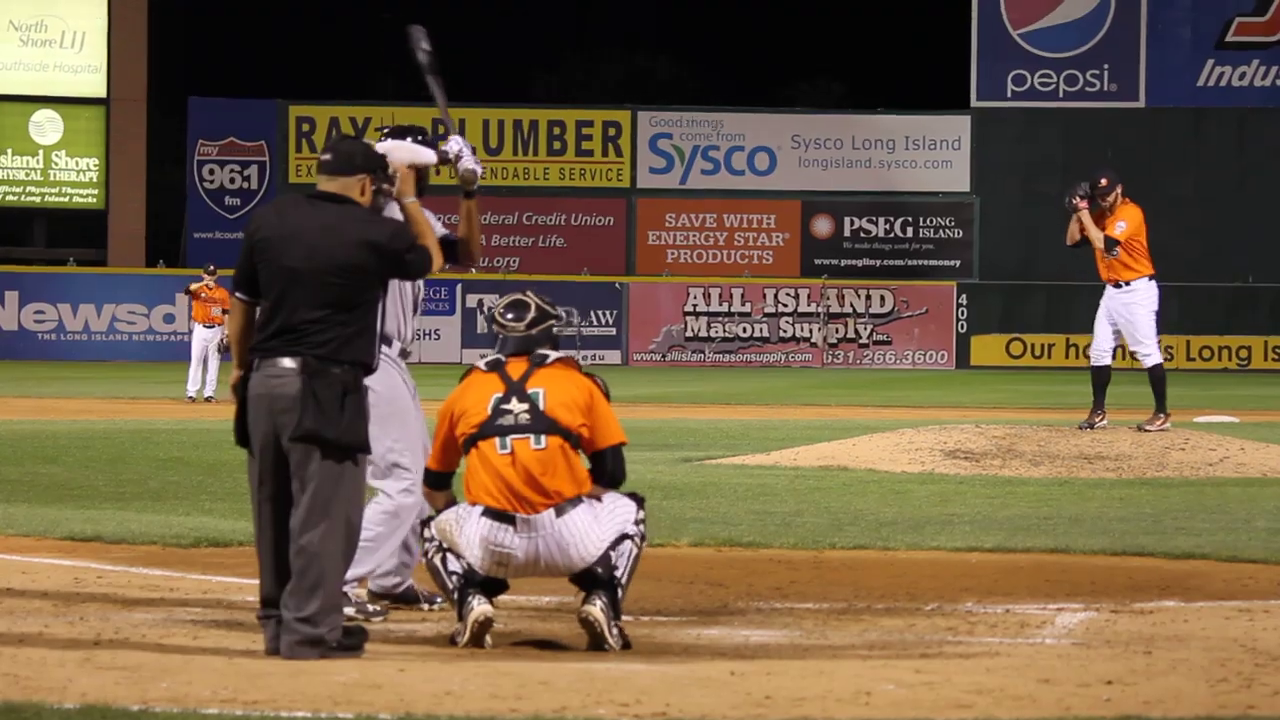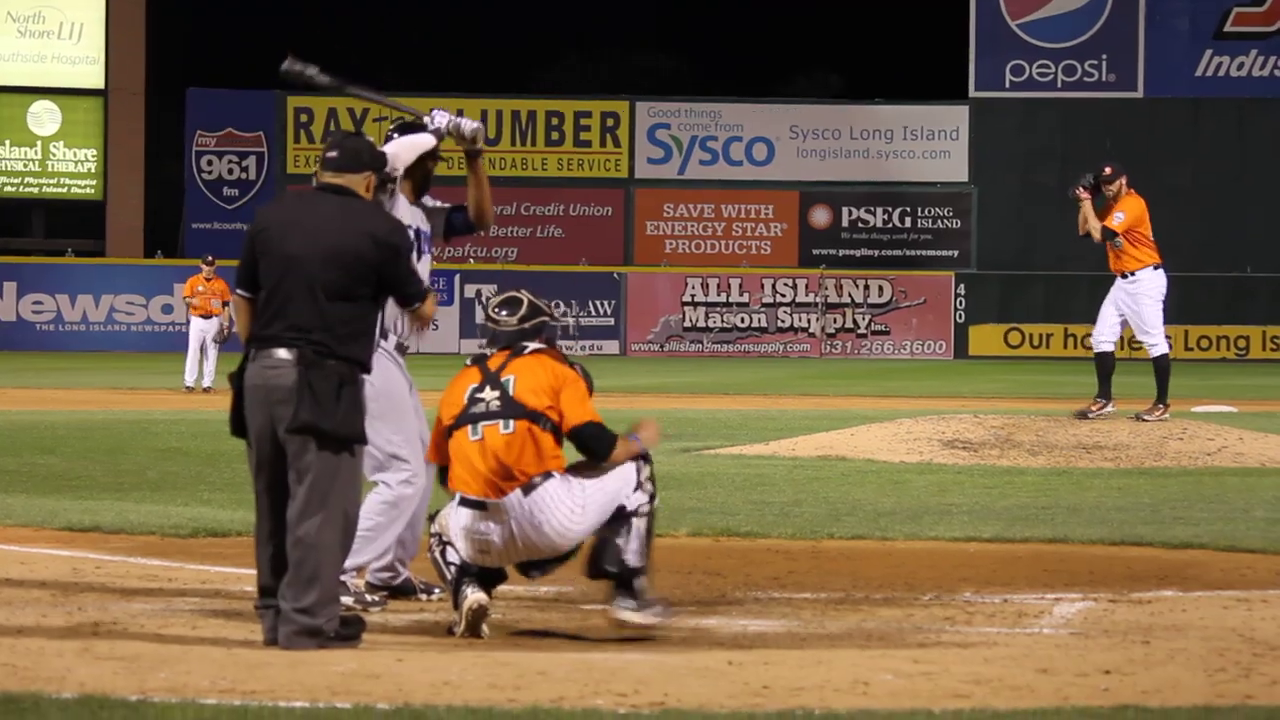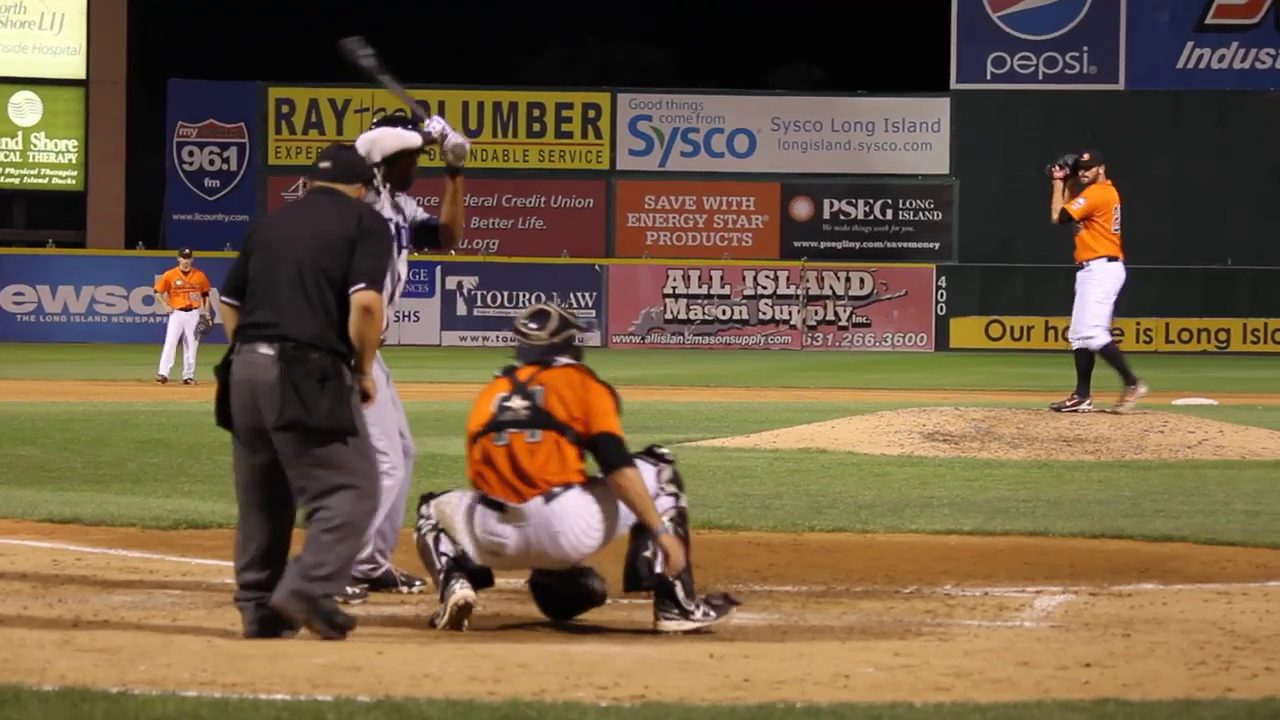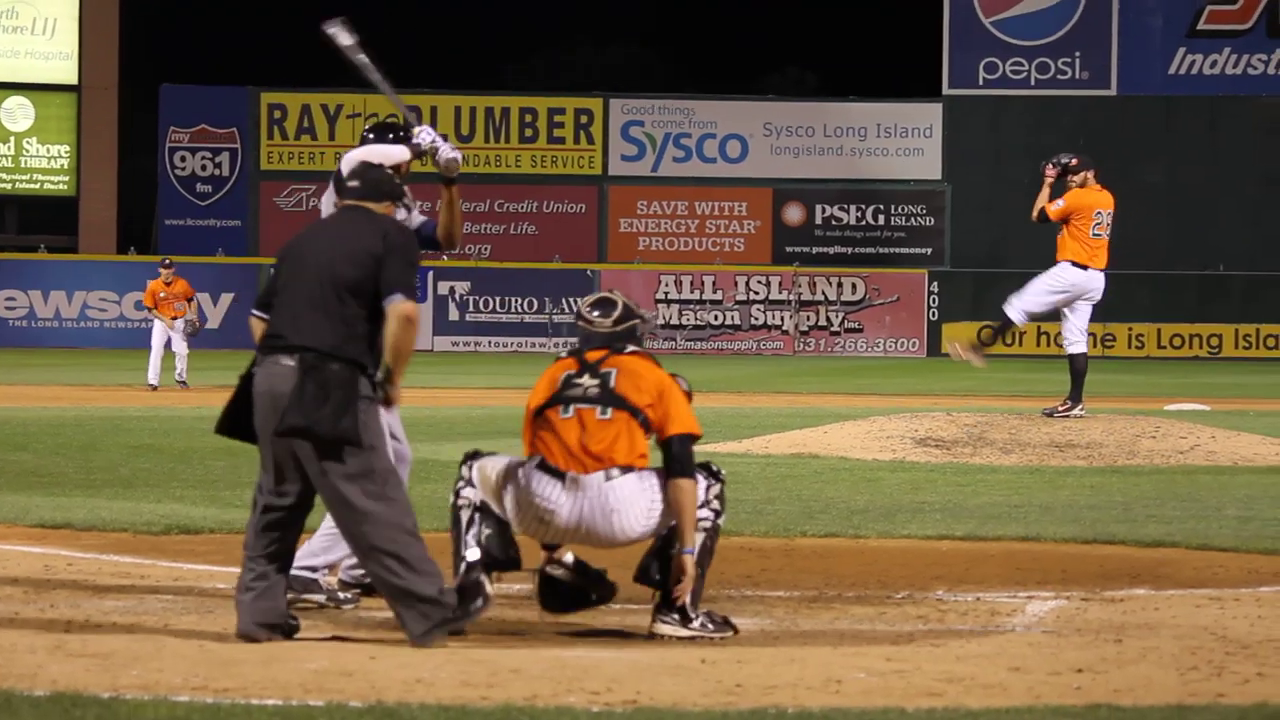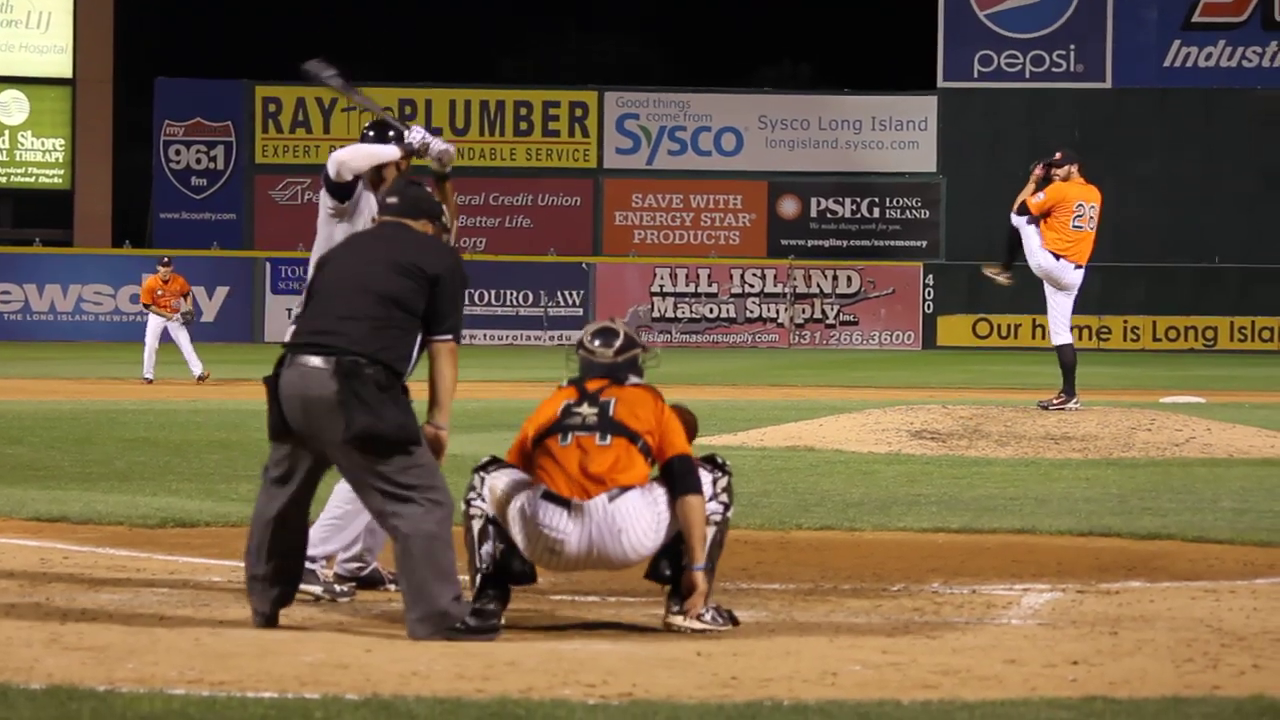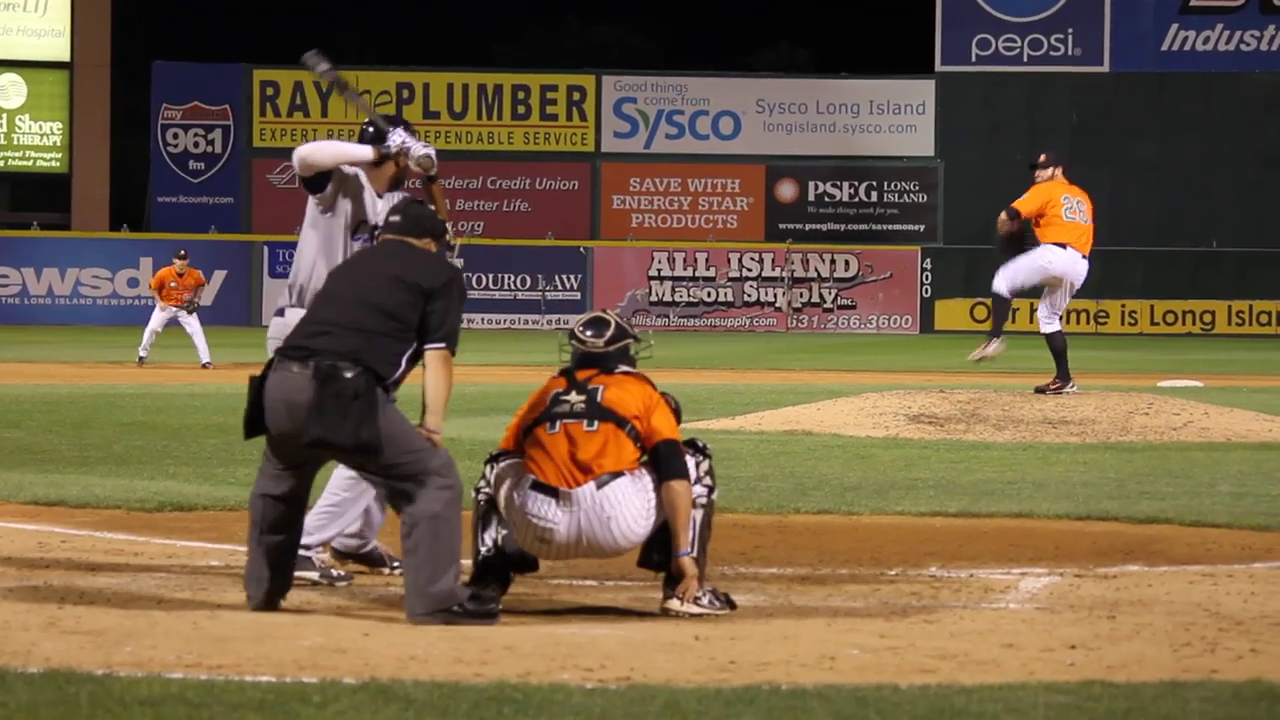
dt=0.3s
person 1, frame 1
left shoulder: (419, 217)
left elbow: (468, 252)
right elbow: (381, 154)
left wrist: (469, 189)
right wrist: (440, 152)
left hip: (388, 360)
left knee: (423, 469)
right knee: (403, 481)
left ankle: (391, 579)
right ankle: (335, 586)
person 1, frame 2
left shoulder: (425, 213)
right shoulder: (376, 196)
left elbow: (480, 219)
right elbow: (389, 155)
left wrist: (473, 153)
right wrist: (434, 132)
left hip: (387, 353)
left knee: (420, 463)
right knee: (401, 474)
left ankle: (389, 572)
right ankle: (334, 575)
person 1, frame 3
left shoulder: (403, 205)
right shoulder: (360, 187)
left elbow: (447, 235)
right elbow: (369, 143)
left wrist: (454, 171)
right wrist: (424, 135)
left knee: (399, 454)
right knee: (382, 465)
left ankle: (370, 565)
person 1, frame 4
left shoulder: (397, 210)
left elbow: (447, 238)
right elbow: (356, 161)
left wrist: (449, 179)
right wrist: (414, 146)
left knee: (395, 457)
left ankle: (361, 569)
right ankle: (304, 572)
person 1, frame 5
right shoulder: (350, 191)
left elbow: (443, 231)
right elbow: (340, 160)
left wrist: (442, 175)
right wrist: (408, 148)
left ankle: (358, 562)
right ankle: (304, 562)
person 1, frame 6
left shoulder: (396, 202)
right shoulder: (341, 182)
right elbow: (305, 156)
left wrist: (430, 175)
right wrist: (381, 151)
left ankle: (355, 539)
right ankle: (300, 549)
person 2, frame 1
left shoulder: (268, 219)
right shoulder: (379, 233)
left elbow: (241, 303)
right elbow: (430, 260)
left wrist: (241, 365)
right wrist: (409, 200)
left hip: (265, 380)
right hip: (327, 388)
left knee: (275, 509)
right knee: (324, 513)
left ankle: (277, 622)
right ankle: (310, 631)
person 2, frame 2
left shoulder: (271, 215)
right shoulder: (381, 228)
left elbow: (244, 301)
right elbow: (422, 309)
right wrist: (424, 300)
left hip: (262, 372)
right hip: (324, 379)
left knee: (273, 501)
right knee: (322, 505)
left ankle: (276, 613)
right ankle: (308, 621)
person 2, frame 3
left shoulder: (270, 221)
right shoulder: (367, 220)
left elbow: (229, 304)
right elbow: (366, 304)
right wrist: (364, 369)
left hip: (247, 367)
right hip: (312, 373)
left knee: (262, 495)
right knee: (348, 488)
left ankle: (260, 606)
right ankle: (304, 592)
person 2, frame 4
left shoulder: (302, 238)
right shoulder: (394, 235)
left elbow: (259, 320)
right elbow: (402, 314)
right wrist: (392, 379)
left hip: (270, 378)
right hip: (334, 385)
left knee: (278, 498)
right knee: (372, 501)
left ankle: (261, 607)
right ankle: (429, 611)
person 2, frame 5
left shoulder: (340, 249)
right shoulder: (440, 257)
right elbow: (443, 347)
right wrist: (438, 420)
left hip: (295, 377)
right hip: (359, 390)
left knee: (283, 485)
right knee: (420, 498)
left ankle: (265, 598)
right ankle: (437, 616)
person 2, frame 6
left shoulder: (350, 264)
right shoulder: (440, 271)
right elbow: (437, 355)
right wrist: (432, 427)
left hip: (281, 383)
right hip: (342, 392)
left knee: (279, 482)
right knee: (433, 479)
left ankle: (263, 588)
right ankle: (436, 599)
person 3, frame 1
left shoulder: (467, 388)
right shoulder: (577, 381)
left elbow: (435, 488)
right elbow: (612, 473)
left wrist: (471, 521)
left hip: (490, 541)
right hip: (570, 537)
left knee: (437, 530)
right knee: (630, 511)
left ankle: (472, 601)
right ankle: (602, 600)
person 3, frame 2
left shoulder: (458, 384)
right shoulder: (554, 368)
left elbow: (448, 475)
right elbow: (599, 448)
right wrist: (639, 441)
left hip: (481, 533)
right hip: (551, 514)
left knee: (444, 528)
right knee: (632, 471)
left ankle: (469, 590)
right ankle: (629, 595)
person 3, frame 3
left shoulder: (489, 394)
right shoulder: (582, 385)
right elbow: (615, 464)
right wrist: (660, 532)
left hip: (496, 535)
right hip: (570, 527)
left knee: (433, 512)
right knee: (659, 470)
left ankle: (456, 584)
right ankle: (675, 606)
person 3, frame 4
left shoulder: (552, 374)
right shoulder: (655, 376)
right elbow: (680, 467)
left wrist: (553, 553)
right wrist: (687, 549)
left hip: (545, 503)
right hip: (617, 509)
left knee: (475, 474)
right knee: (706, 485)
right ankle: (677, 612)
person 3, frame 5
left shoulder: (553, 403)
right shoulder: (652, 405)
left elbow: (510, 470)
right elbow: (685, 487)
right wrist: (696, 566)
left hip: (548, 536)
right hip: (627, 531)
left knee: (487, 482)
right knee: (713, 479)
left ankle: (488, 600)
right ankle: (688, 605)
person 3, frame 6
left shoulder: (544, 393)
right shoulder: (642, 391)
left elbow: (508, 458)
right elbow: (674, 473)
right wrist: (683, 552)
left hip: (539, 527)
right hip: (616, 520)
left knee: (497, 471)
right knee: (692, 462)
left ankle: (487, 584)
right ankle: (685, 591)
person 4, frame 1
left shoulder: (1130, 213)
right shoulder: (1100, 215)
left elbow: (1101, 245)
right elbow: (1072, 241)
left wrist: (1084, 213)
right wrist: (1077, 213)
left hip: (1137, 291)
right hip: (1113, 291)
left knee: (1147, 351)
right knee: (1100, 351)
left ankle: (1161, 414)
right ankle: (1098, 412)
person 4, frame 2
left shoulder: (1132, 205)
right shoulder: (1113, 206)
left elbow: (1099, 235)
right elbow: (1084, 231)
left wrist: (1087, 202)
right wrist: (1084, 203)
left hip: (1145, 280)
right hip: (1123, 282)
left knee: (1154, 340)
right knee: (1102, 337)
left ankle: (1162, 404)
right ankle: (1103, 399)
person 4, frame 3
left shoulder: (1097, 192)
right shoulder: (1105, 191)
left elbow: (1058, 216)
right elbow: (1078, 212)
left wrist: (1059, 184)
right wrist: (1063, 183)
left hip: (1101, 269)
right hip: (1095, 270)
left knee: (1092, 333)
right knee: (1079, 334)
left ankle: (1132, 384)
right ankle: (1082, 396)
person 4, frame 4
left shoulder: (1077, 197)
right shoulder: (1107, 198)
left elbow: (1037, 215)
left wrist: (1048, 183)
right wrist: (1053, 181)
left hip: (1071, 273)
right hip: (1095, 279)
left knee: (1018, 305)
right knee: (1076, 338)
left ankle: (978, 348)
right ankle: (1074, 401)
person 4, frame 5
left shoulder: (1058, 190)
right shoulder: (1095, 194)
left elbow: (1019, 207)
left wrist: (1032, 181)
right wrist: (1040, 183)
left hip: (1049, 262)
right hip: (1074, 273)
left knee: (1018, 217)
right knee: (1060, 331)
left ankle: (1005, 268)
right ankle: (1068, 394)
person 4, frame 6
left shoulder: (1043, 190)
right shoulder: (1082, 197)
left elbow: (1005, 218)
left wrist: (1008, 234)
left hip: (1053, 255)
right hip: (1080, 266)
left knee: (1002, 280)
right knee: (1050, 318)
left ankle: (994, 338)
right ankle: (1064, 379)
